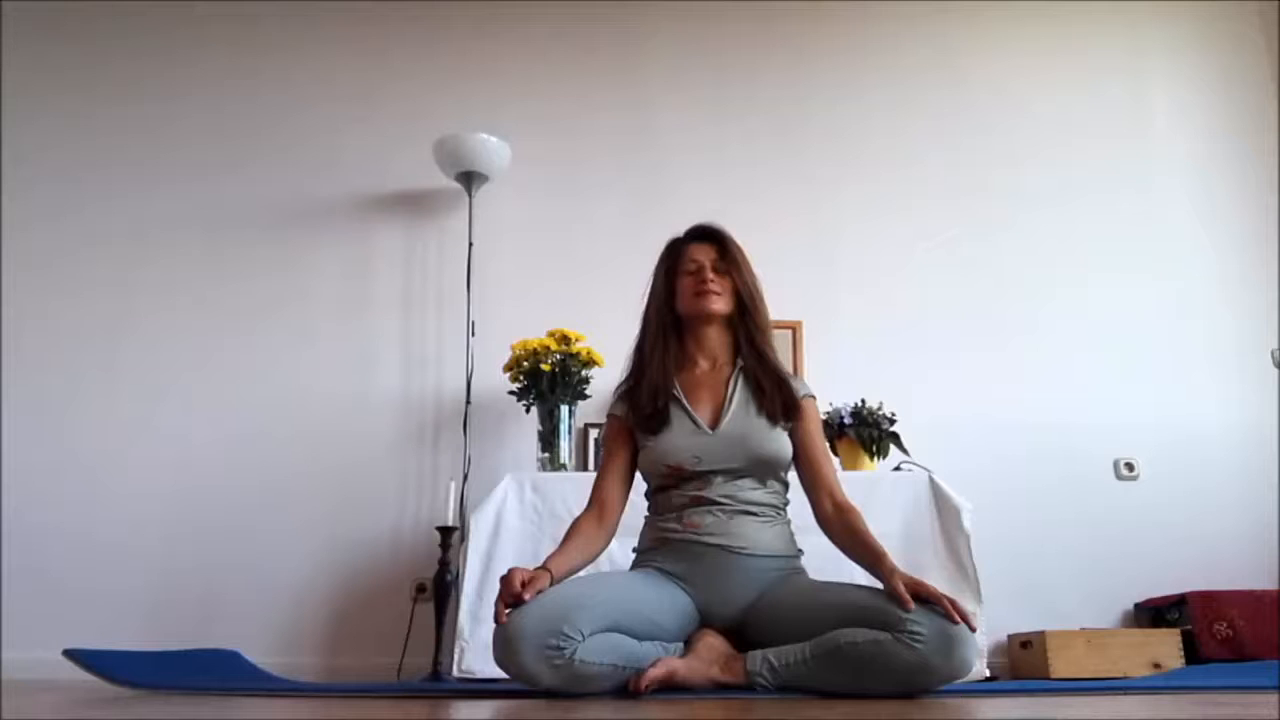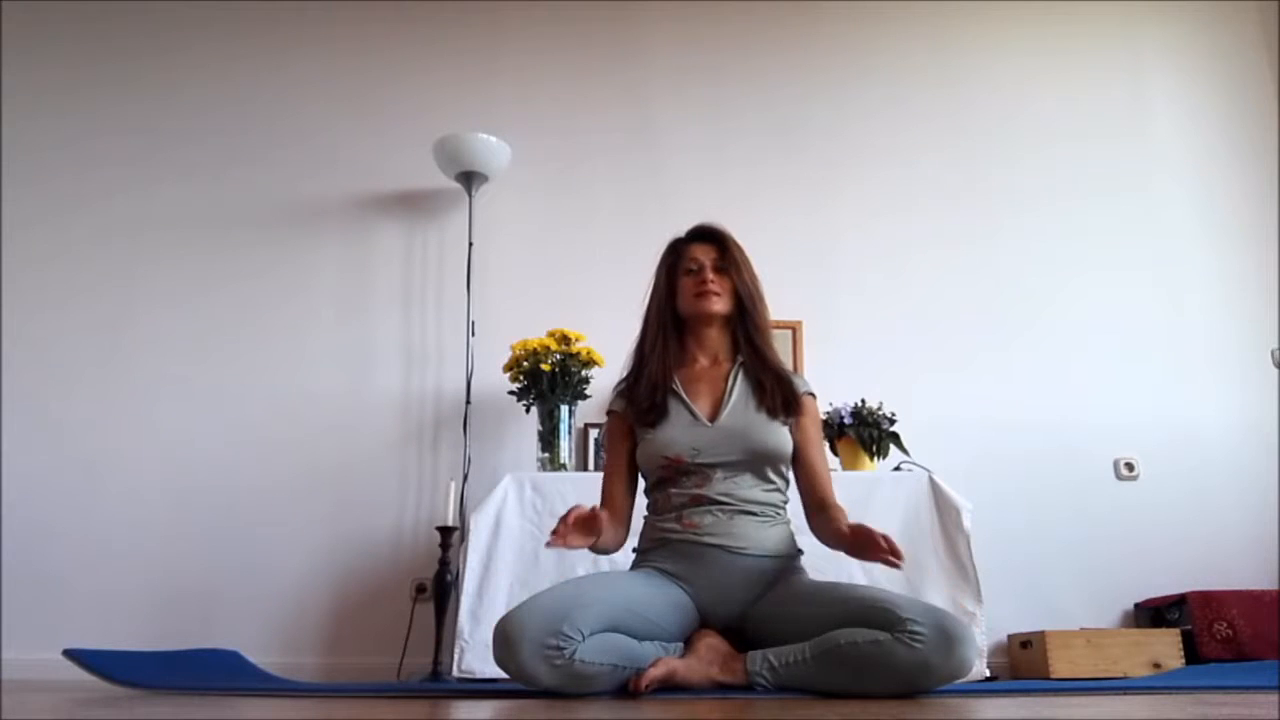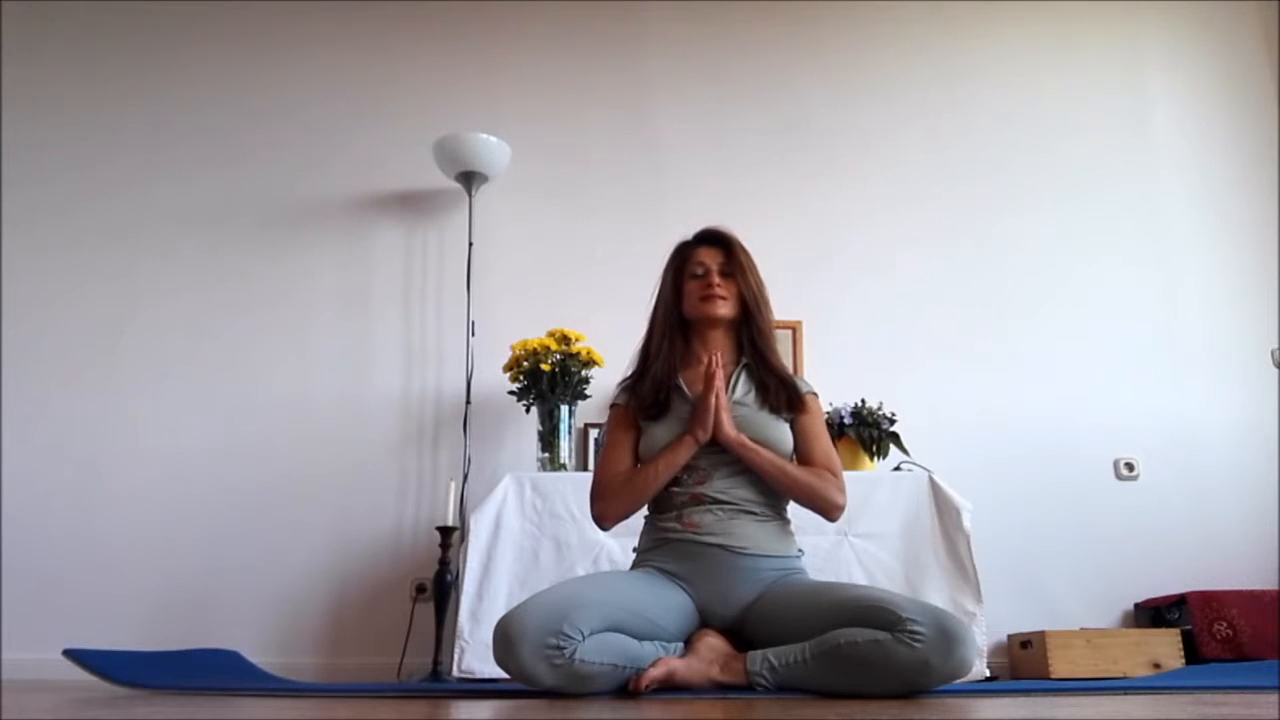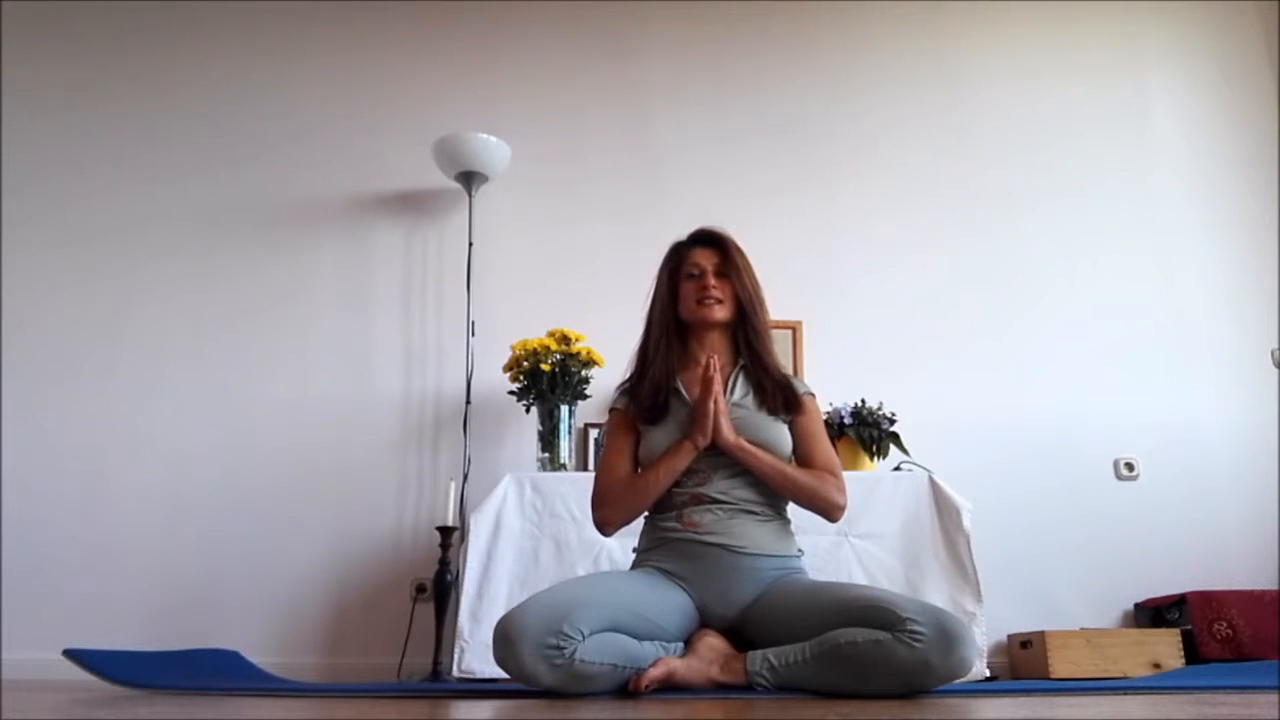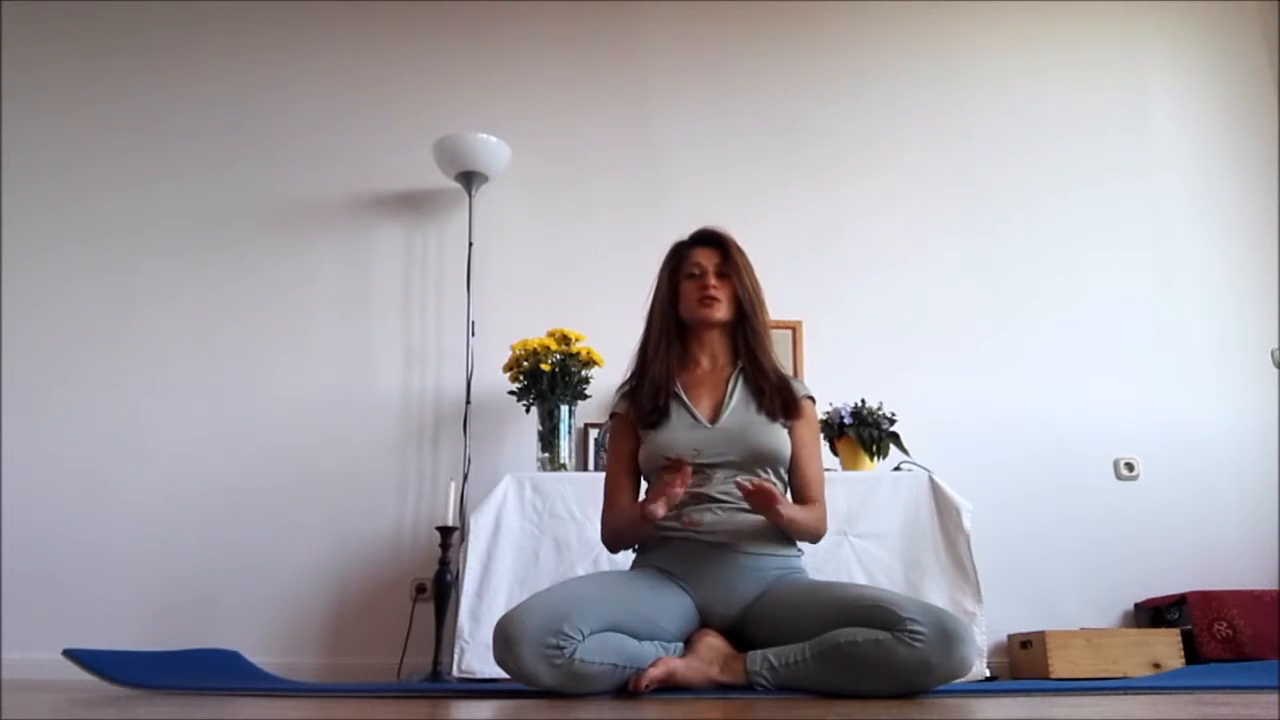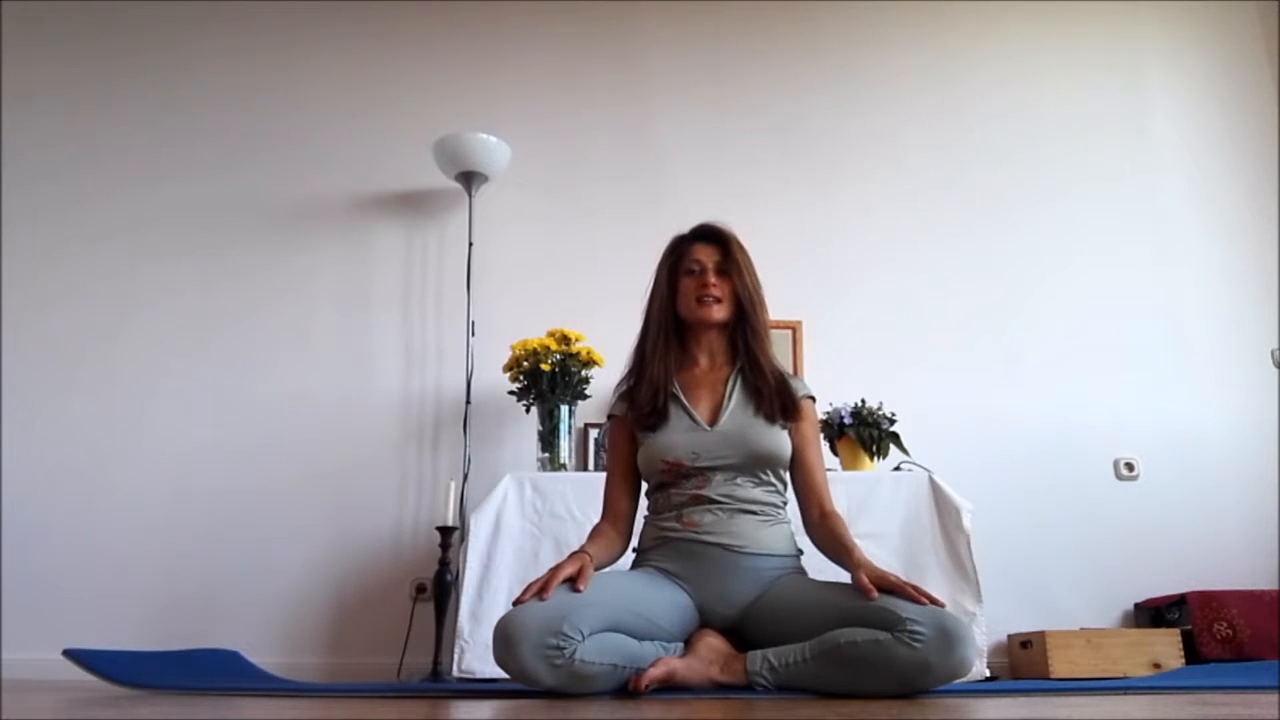
dt=0.7s
person 1, frame 1
left shoulder: (785, 390)
right shoulder: (636, 399)
left elbow: (832, 505)
right elbow: (601, 514)
left wrist: (889, 570)
right wrist: (547, 572)
left hip: (771, 580)
right hip: (666, 578)
left knee: (946, 644)
right knee: (524, 638)
left ankle: (730, 665)
right ankle: (709, 655)
person 1, frame 2
left shoulder: (785, 389)
right shoulder: (635, 397)
left elbow: (824, 507)
right elbow: (616, 522)
left wrist: (845, 533)
right wrist: (594, 528)
left hip: (771, 580)
right hip: (666, 579)
left knee: (945, 644)
right knee: (522, 641)
left ankle: (730, 665)
right ankle: (707, 656)
person 1, frame 3
left shoulder: (789, 390)
right shoulder: (639, 394)
left elbow: (832, 499)
right elbow: (606, 509)
left wrist: (733, 436)
right wrist: (693, 434)
left hip: (770, 578)
right hip: (667, 577)
left knee: (945, 643)
right knee: (523, 639)
left ankle: (731, 664)
right ankle: (714, 657)
person 1, frame 4
left shoulder: (786, 391)
right shoulder: (637, 398)
left elbow: (833, 500)
right elbow: (607, 515)
left wrist: (733, 440)
right wrist: (692, 440)
left hip: (770, 579)
right hip: (667, 577)
left knee: (944, 643)
right knee: (523, 638)
left ankle: (732, 665)
right ankle: (706, 656)
person 1, frame 5
left shoulder: (787, 393)
right shoulder: (638, 400)
left elbow: (816, 519)
right elbow: (613, 532)
left wrist: (779, 509)
right wrist: (647, 512)
left hip: (771, 579)
right hip: (666, 579)
left knee: (944, 644)
right knee: (522, 639)
left ankle: (727, 664)
right ankle: (710, 657)
person 1, frame 6
left shoulder: (786, 392)
right shoulder: (636, 399)
left elbow: (819, 512)
right elbow: (616, 522)
left wrist: (859, 562)
right wrist: (584, 557)
left hip: (771, 578)
right hip: (667, 577)
left knee: (944, 643)
right knee: (523, 638)
left ankle: (732, 665)
right ankle: (711, 657)
